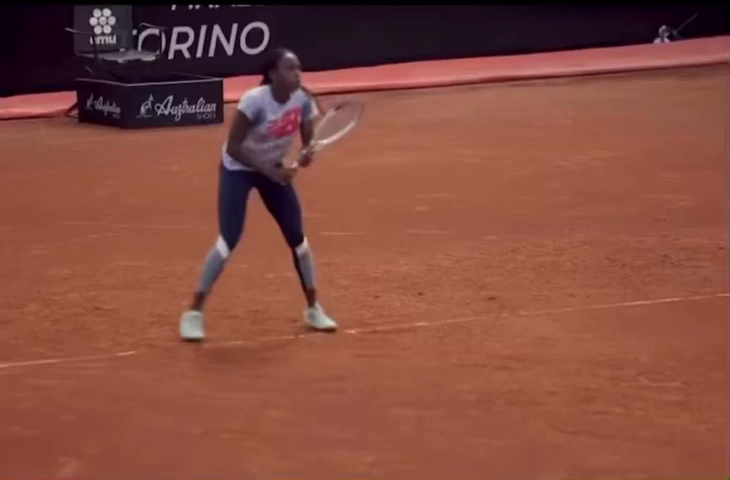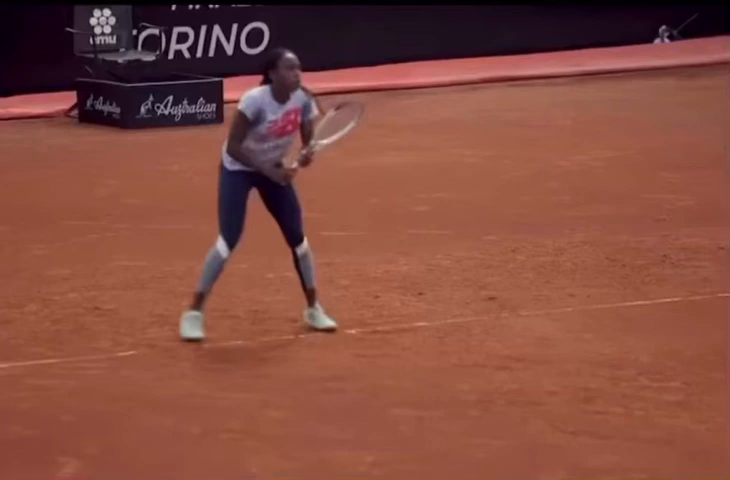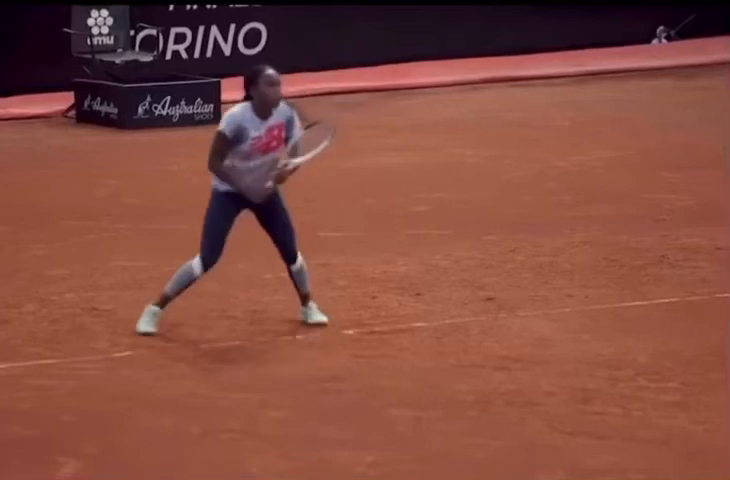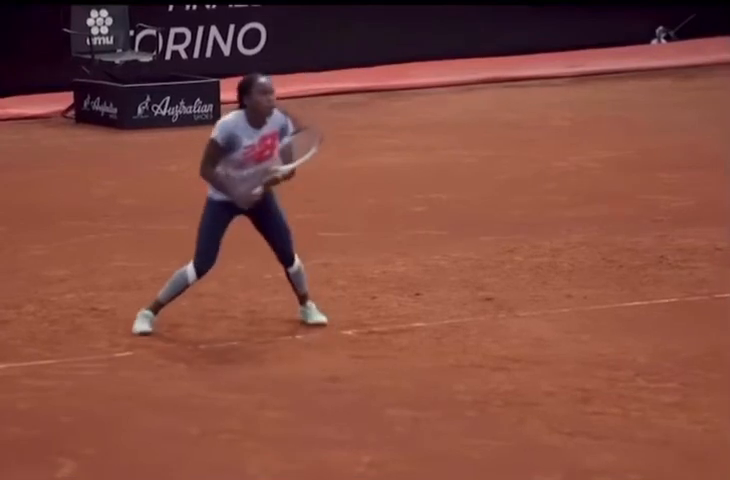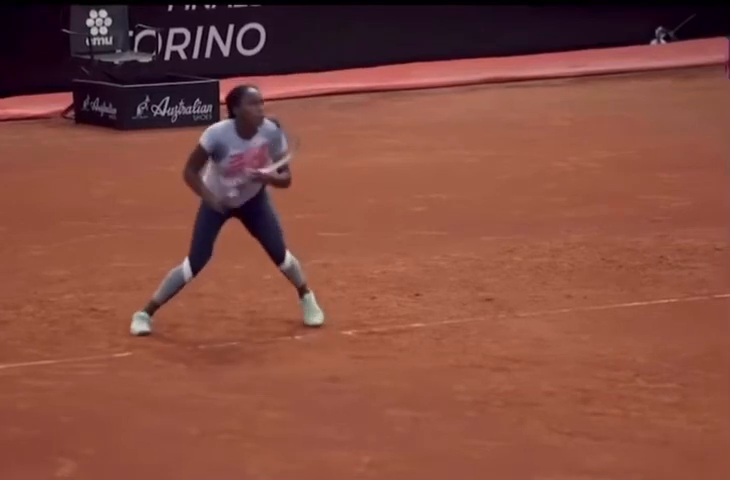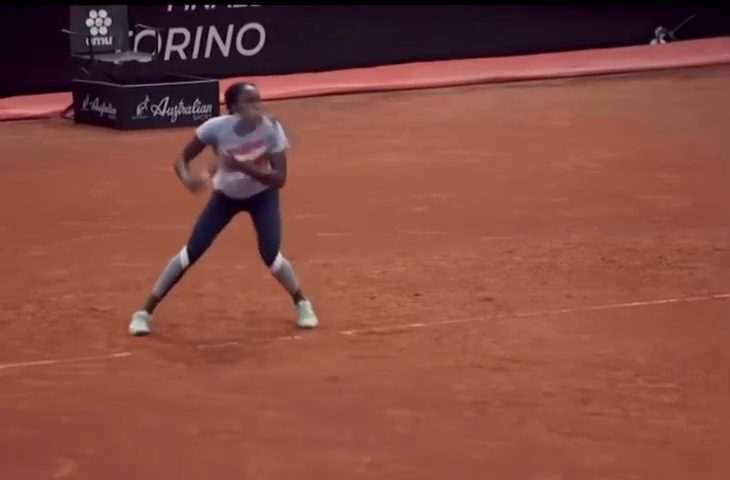
dt=0.5s
person 1, frame 1
left shoulder: (303, 100)
right shoulder: (255, 100)
left elbow: (309, 140)
right elbow: (232, 147)
left wrist: (307, 155)
right wrist: (269, 171)
left hip: (274, 169)
right hip: (238, 170)
left knee: (297, 238)
right knee: (228, 240)
left ankle: (314, 308)
right ankle: (194, 312)
person 1, frame 2
left shoulder: (303, 100)
right shoulder: (255, 100)
left elbow: (309, 141)
right elbow: (233, 147)
left wrist: (307, 156)
right wrist: (269, 171)
left hip: (273, 170)
right hip: (238, 170)
left knee: (297, 238)
right knee: (228, 240)
left ankle: (313, 308)
right ankle: (194, 312)
person 1, frame 3
left shoulder: (287, 114)
right shoulder: (236, 117)
right elbow: (214, 163)
left wrist: (285, 172)
right wrist: (246, 189)
left hip: (265, 188)
right hip: (229, 190)
left knee: (290, 252)
right knee: (207, 259)
left ankle: (308, 305)
right ankle: (155, 309)
person 1, frame 4
left shoulder: (281, 122)
right shoulder: (229, 126)
left elbow: (290, 167)
right elbow: (206, 169)
left wrist: (278, 176)
right wrist: (236, 194)
left hip: (260, 194)
right hip: (223, 198)
left knee: (287, 255)
right knee: (201, 265)
left ankle: (306, 305)
right ankle: (149, 312)
person 1, frame 5
left shoulder: (272, 132)
right shoulder: (218, 134)
left elbow: (286, 179)
right elbow: (190, 172)
left wrist: (263, 177)
right wrist: (210, 196)
left hip: (253, 199)
right hip: (217, 201)
left knee: (278, 253)
right knee: (195, 263)
left ankle: (307, 298)
right ankle: (146, 313)
person 1, frame 6
left shoulder: (271, 129)
right shoulder: (216, 127)
left elbow: (280, 179)
right elbow: (182, 159)
left wrist: (242, 166)
right wrist: (187, 178)
left hip: (262, 195)
right hip: (225, 195)
left knee: (270, 255)
right knee: (191, 252)
left ankle: (302, 304)
right ankle: (145, 312)
